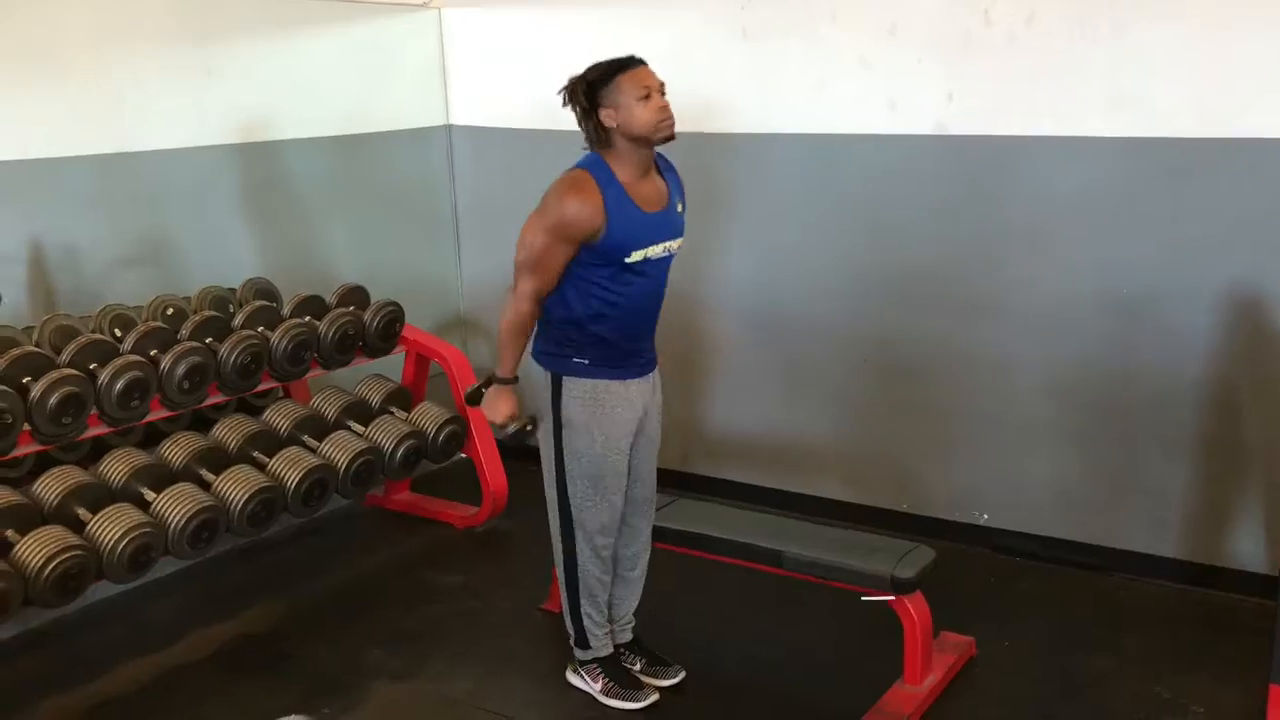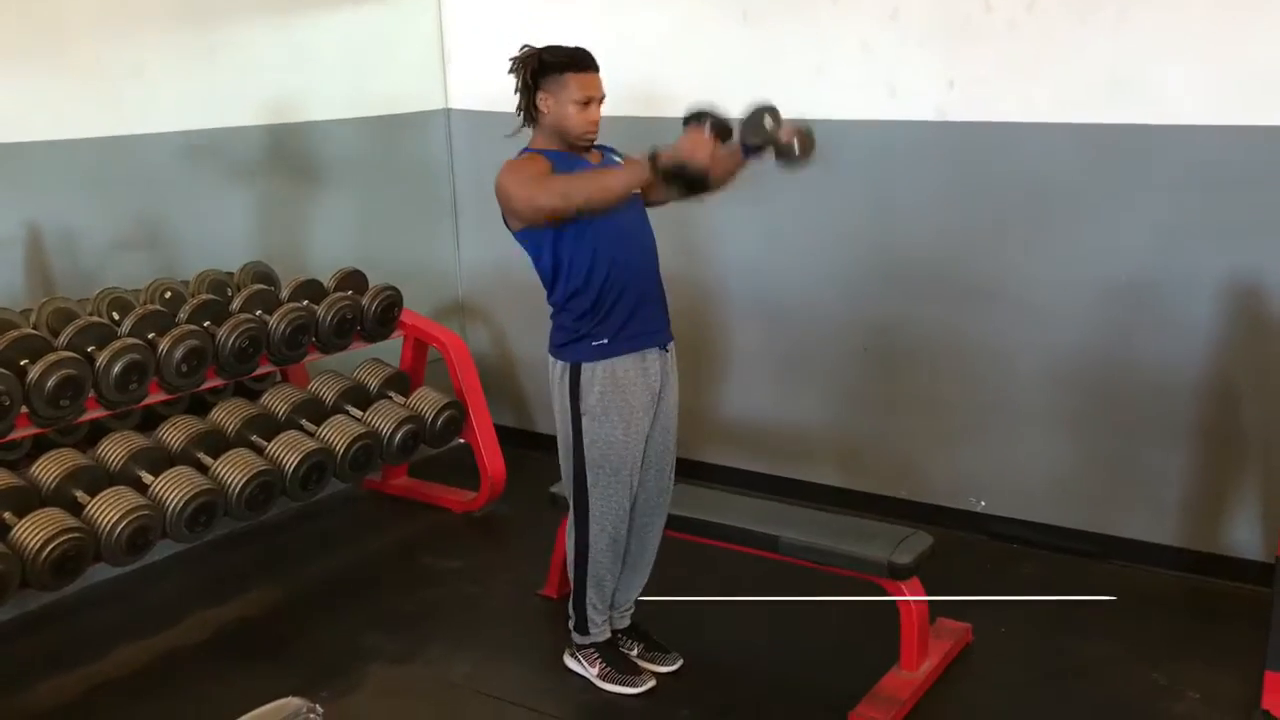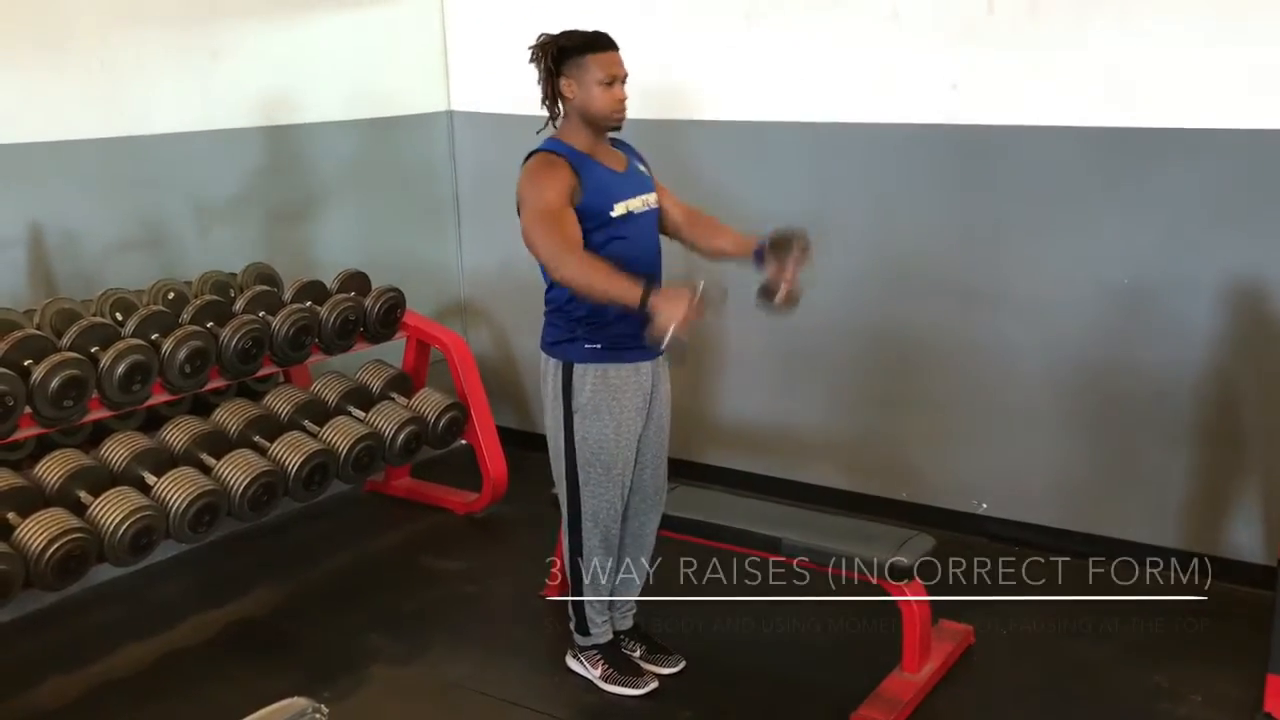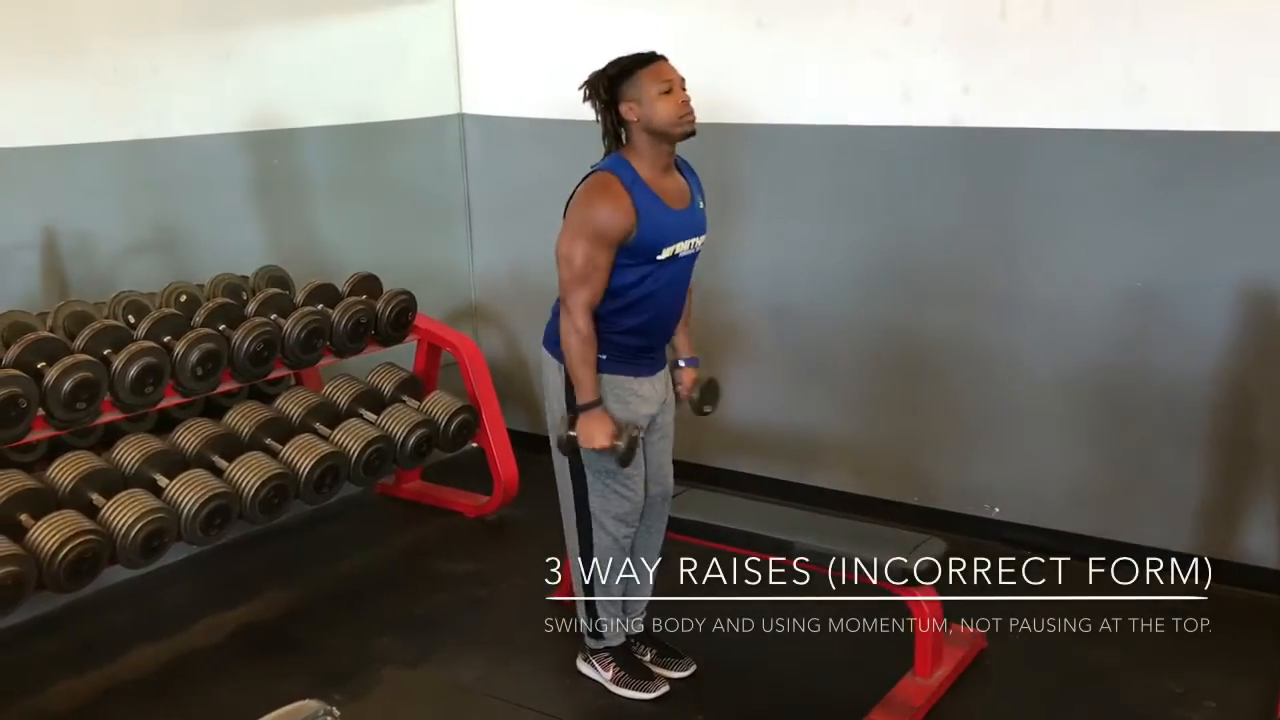
dt=0.7s
person 1, frame 1
left shoulder: (668, 180)
right shoulder: (580, 197)
right elbow: (526, 293)
right wrist: (502, 383)
left hip: (640, 374)
right hip: (581, 381)
left knee: (636, 513)
right knee: (591, 521)
left ankle: (622, 634)
right ankle: (590, 655)
person 1, frame 2
left shoulder: (610, 161)
right shoulder: (524, 178)
left elbow: (703, 177)
right elbow: (579, 197)
left wrist: (747, 147)
right wrist: (664, 163)
left hip: (654, 351)
right hip: (595, 361)
left knee: (649, 500)
right knee: (601, 504)
left ankle: (619, 620)
right ankle: (589, 641)
person 1, frame 3
left shoulder: (630, 159)
right shoulder: (547, 173)
left elbow: (686, 222)
right elbow: (565, 262)
left wrist: (756, 251)
right wrist: (648, 299)
left hip: (646, 359)
right hip: (588, 367)
left knee: (643, 503)
right knee: (596, 509)
left ankle: (622, 623)
right ankle: (590, 642)
person 1, frame 4
left shoulder: (687, 181)
right shoulder: (606, 197)
right elbow: (577, 309)
left wrist: (686, 357)
right wrist: (589, 407)
left hip: (650, 371)
right hip: (595, 373)
left knee: (653, 501)
right knee: (608, 511)
left ankle: (631, 628)
right ankle: (600, 646)
